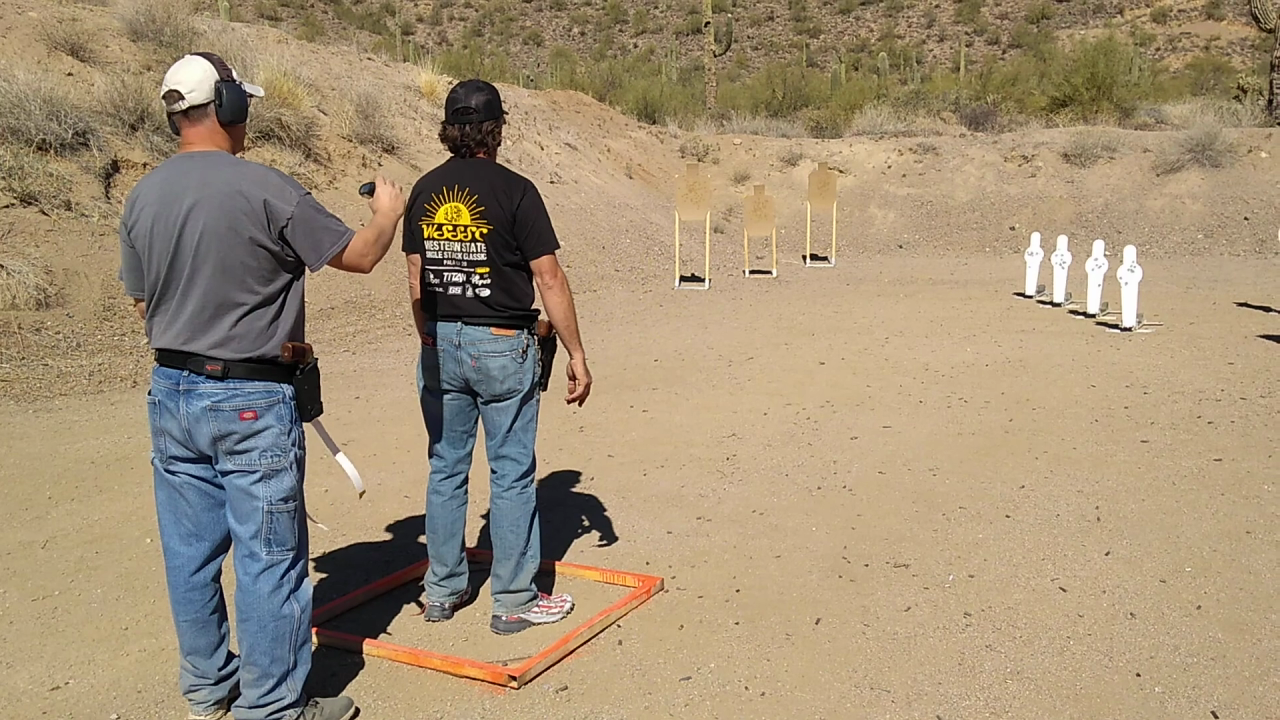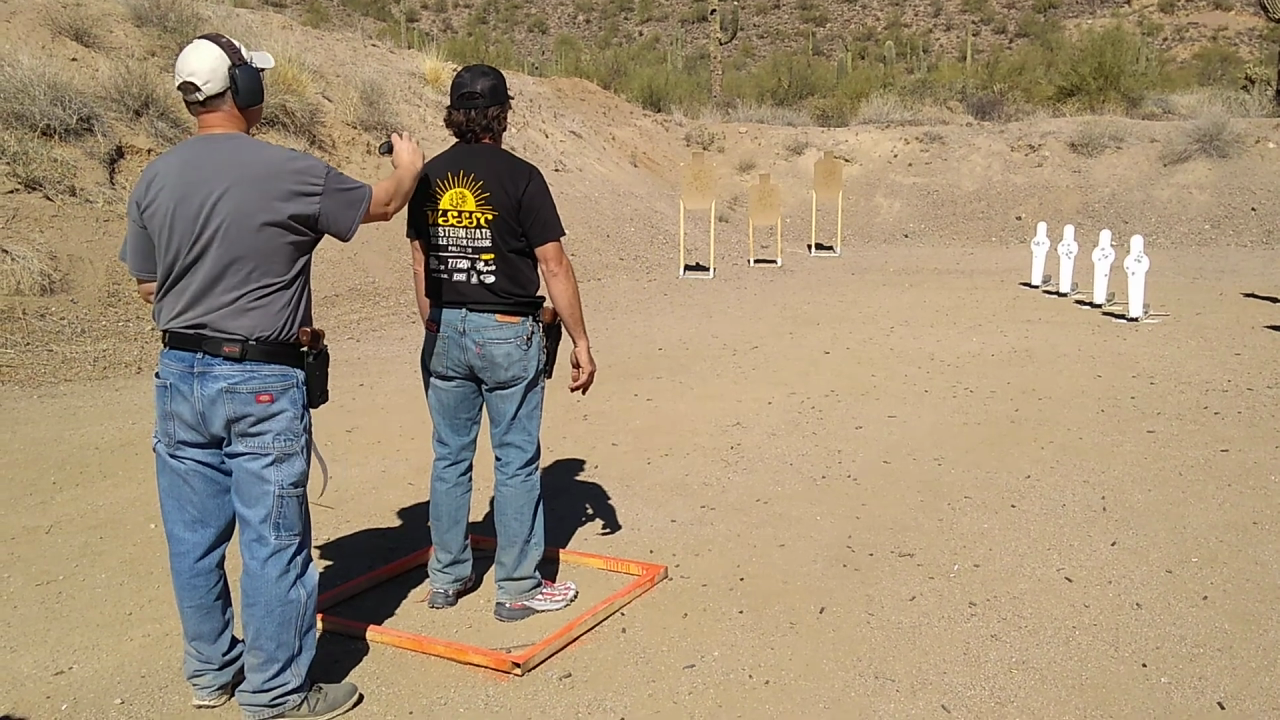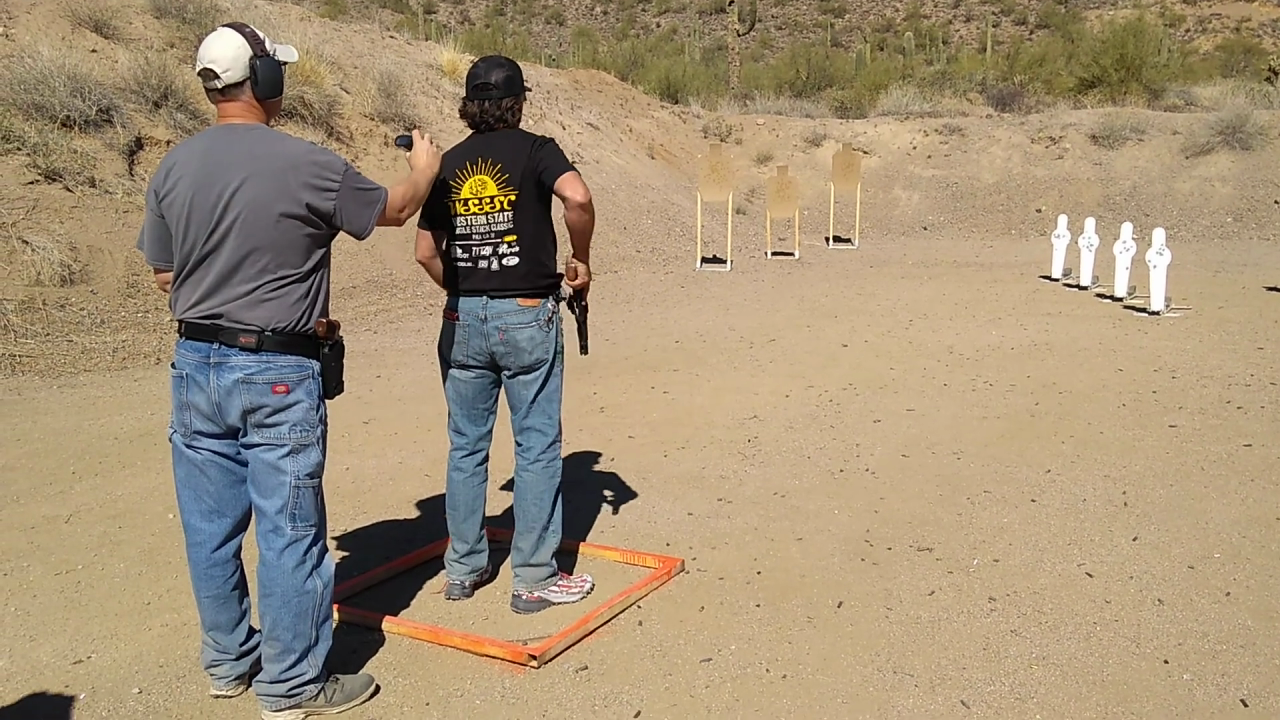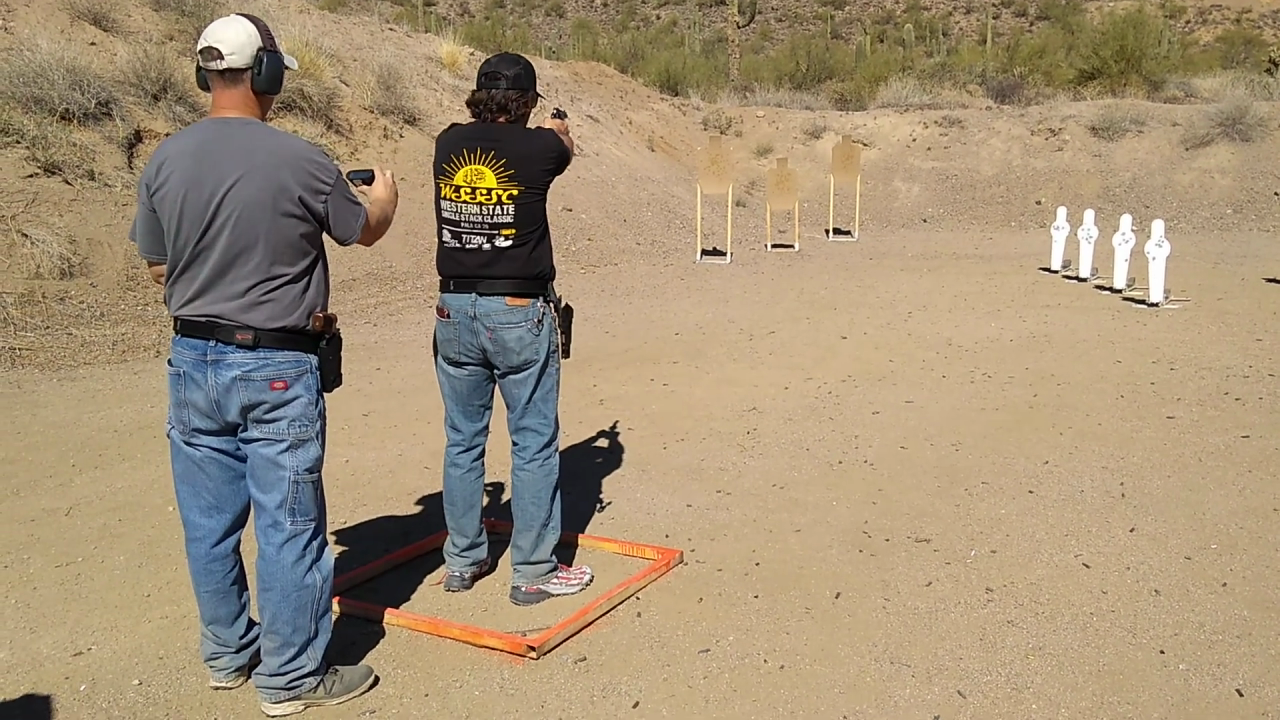
dt=1s
person 1, frame 1
left shoulder: (141, 197)
right shoulder: (265, 189)
left elbow: (143, 302)
right elbow: (360, 255)
right wrist: (388, 212)
left hip: (171, 391)
right hip: (251, 401)
left knee: (190, 550)
right knee: (268, 556)
person 1, frame 2
left shoulder: (154, 179)
right shoulder: (290, 173)
left elbow: (148, 286)
right elbow: (380, 205)
right wrist: (408, 168)
left hip: (179, 375)
right hip: (261, 382)
left knee: (194, 534)
right knee: (272, 540)
person 1, frame 3
left shoulder: (172, 166)
right shoulder: (307, 165)
left elbow: (164, 274)
right elbow: (395, 209)
right wrist: (425, 168)
left hip: (196, 365)
right hip: (278, 374)
left knee: (210, 525)
right knee: (289, 530)
left ankle: (228, 660)
person 1, frame 4
left shoulder: (164, 161)
right shoulder: (300, 161)
left elbow: (159, 268)
right elbow: (365, 231)
right wrist: (385, 197)
left hip: (194, 362)
right hip: (275, 370)
left knee: (209, 521)
right knee: (288, 525)
left ankle: (228, 653)
person 2, frame 1
left shoulder: (424, 191)
right shoulder: (514, 191)
left elbow: (416, 277)
right elbow: (549, 279)
right wrist: (576, 355)
left hip: (440, 344)
right hip: (502, 345)
left knee: (445, 469)
right knee: (511, 474)
left ankle: (442, 589)
right ankle: (514, 600)
person 2, frame 2
left shoulder: (428, 176)
right shoulder: (520, 177)
left elbow: (420, 263)
right elbow: (554, 266)
right wrist: (580, 342)
left hip: (446, 331)
right hip: (507, 333)
left knee: (450, 457)
right knee: (516, 462)
left ankle: (447, 576)
right ankle: (518, 588)
person 2, frame 3
left shoulder: (446, 165)
right shoulder: (535, 150)
left elbow: (426, 252)
right elbow: (578, 197)
right wrist: (581, 258)
left hip: (463, 318)
right hip: (526, 317)
left knee: (466, 446)
right knee: (536, 447)
left ankle: (464, 568)
right ankle: (533, 579)
person 2, frame 4
left shoulder: (448, 143)
right shoulder: (538, 147)
right elbow: (565, 148)
right wrist: (559, 130)
left hip: (456, 310)
right hip: (519, 313)
left knee: (462, 440)
right knee: (533, 444)
left ankle: (463, 559)
right ankle: (534, 571)
